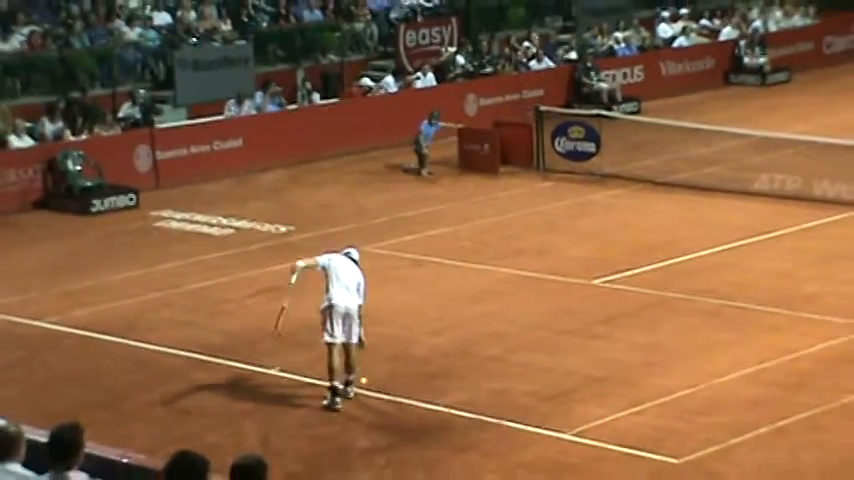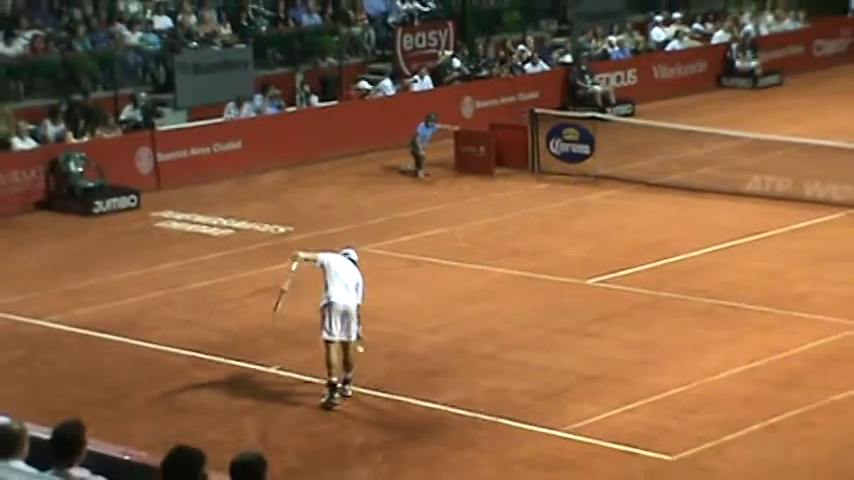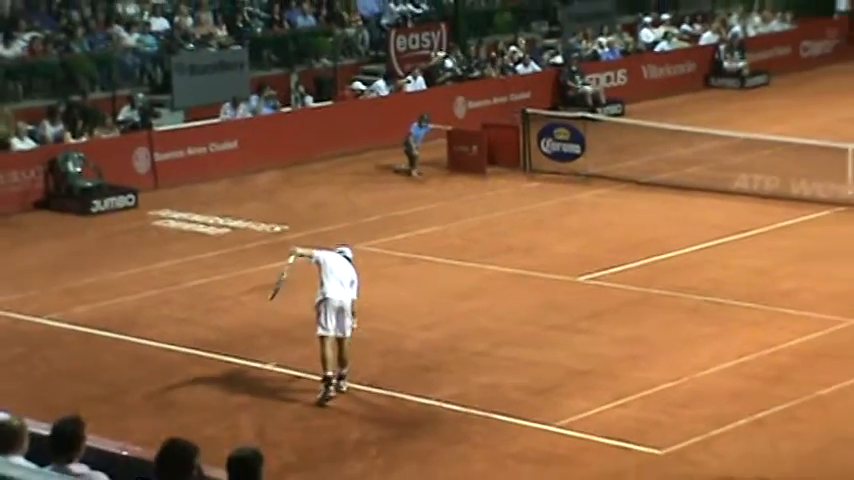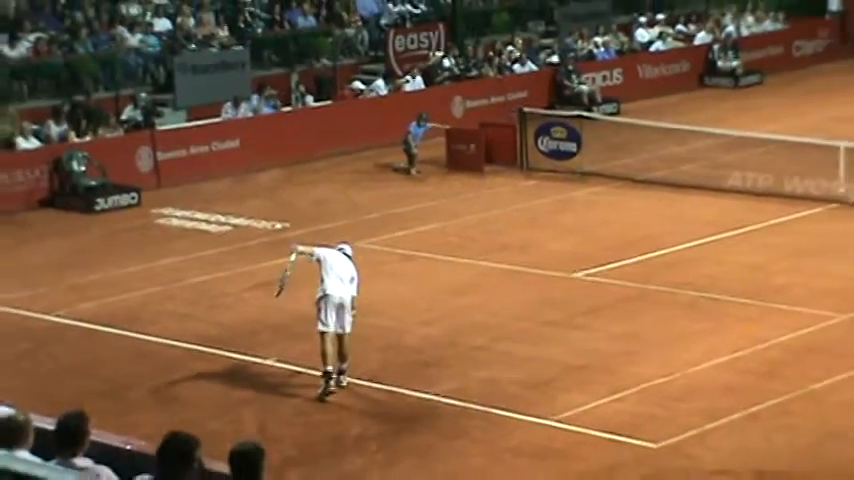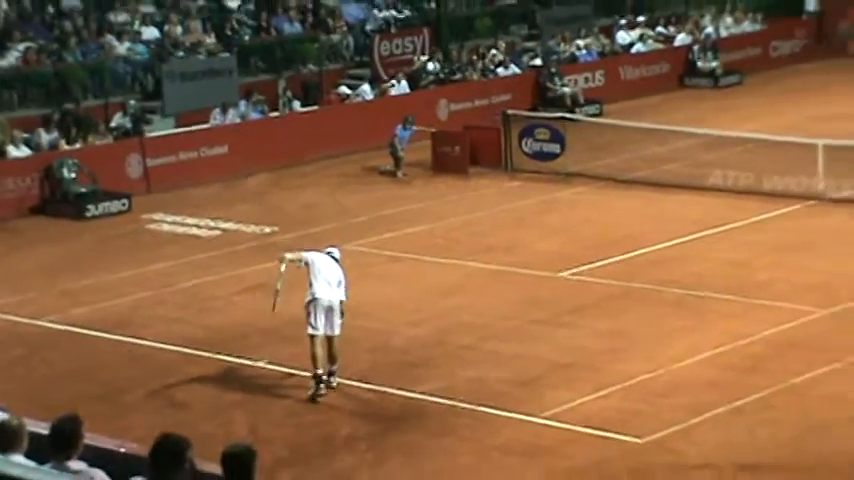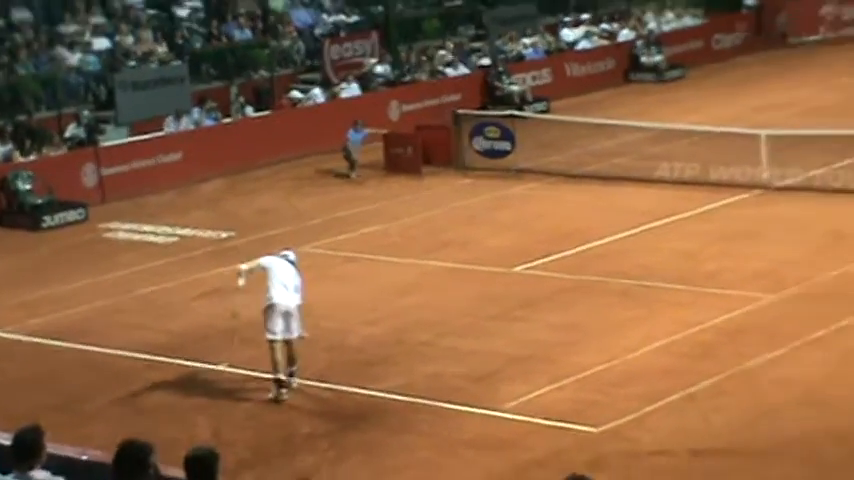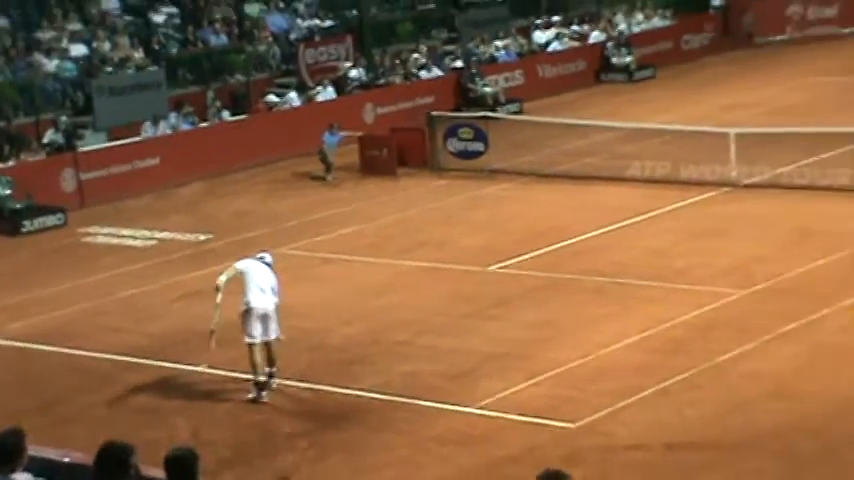
dt=0.1s
person 1, frame 1
left shoulder: (332, 258)
right shoulder: (358, 272)
left elbow: (315, 261)
right elbow: (359, 307)
left wrist: (300, 264)
right wrist: (360, 330)
left hip: (334, 304)
right hip: (351, 306)
left knee: (333, 347)
right knee: (350, 347)
left ankle: (335, 396)
right ankle: (348, 387)
person 1, frame 2
left shoulder: (331, 257)
right shoulder: (357, 273)
left elbow: (315, 256)
right elbow: (357, 306)
left wrist: (300, 256)
right wrist: (358, 328)
left hip: (333, 302)
right hip: (350, 305)
left knee: (331, 345)
right knee: (348, 345)
left ankle: (333, 391)
right ankle: (346, 385)
person 1, frame 3
left shoulder: (326, 255)
right shoulder: (352, 270)
left elbow: (311, 253)
left wrist: (298, 251)
right wrist: (353, 321)
left hip: (328, 298)
right hip: (345, 301)
left knee: (326, 340)
right knee: (343, 341)
left ankle: (329, 385)
right ankle: (341, 381)
person 1, frame 4
left shoulder: (326, 252)
right shoulder: (351, 267)
left elbow: (312, 250)
left wrist: (299, 250)
right wrist: (352, 310)
left hip: (328, 295)
right hip: (345, 297)
left knee: (326, 336)
right knee: (343, 336)
left ankle: (329, 379)
right ankle: (342, 376)
person 1, frame 5
left shoulder: (315, 256)
right shoulder: (339, 270)
left elbow: (301, 255)
right elbow: (341, 301)
left wrist: (288, 257)
right wrist: (340, 317)
left hip: (317, 298)
right hip: (334, 300)
left knee: (316, 339)
right knee: (332, 339)
left ankle: (319, 382)
right ankle: (332, 377)
person 1, frame 6
left shoulder: (271, 260)
right shoulder: (295, 273)
left elbow: (257, 263)
right elbow: (298, 302)
left wrist: (244, 268)
right wrist: (300, 328)
left hip: (275, 303)
right hip: (291, 304)
left knee: (275, 343)
right knee: (291, 341)
left ankle: (280, 386)
right ankle: (291, 377)
person 1, frame 7
left shoulder: (248, 263)
right shoulder: (271, 274)
left elbow: (234, 268)
left wrist: (222, 279)
right wrist: (277, 330)
left hip: (252, 307)
right hip: (269, 306)
left knee: (254, 346)
right knee: (270, 342)
left ankle: (260, 388)
right ankle: (271, 378)
